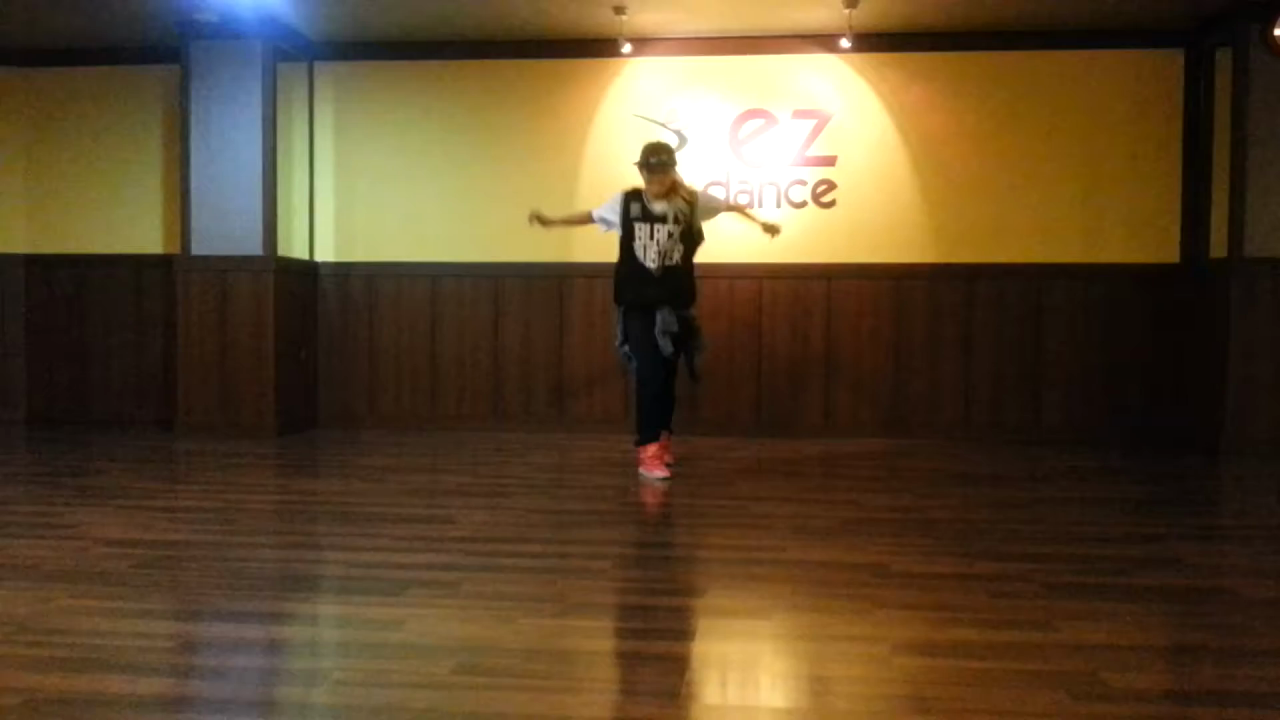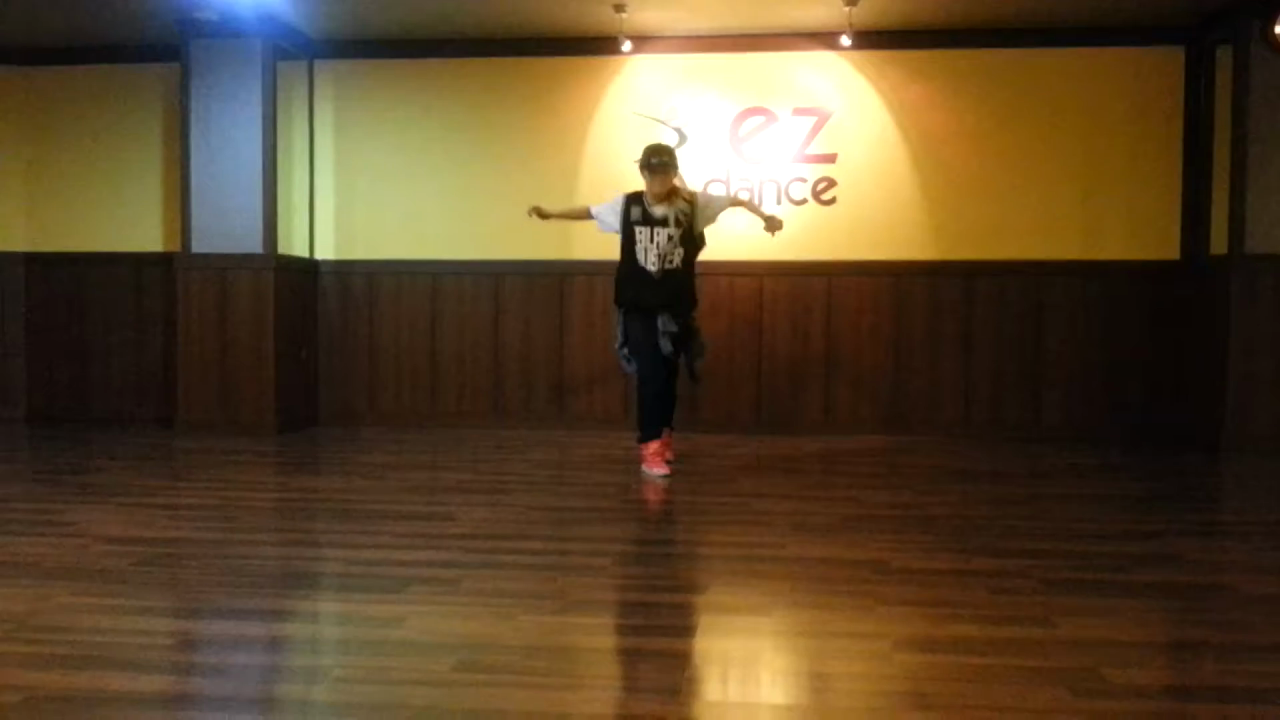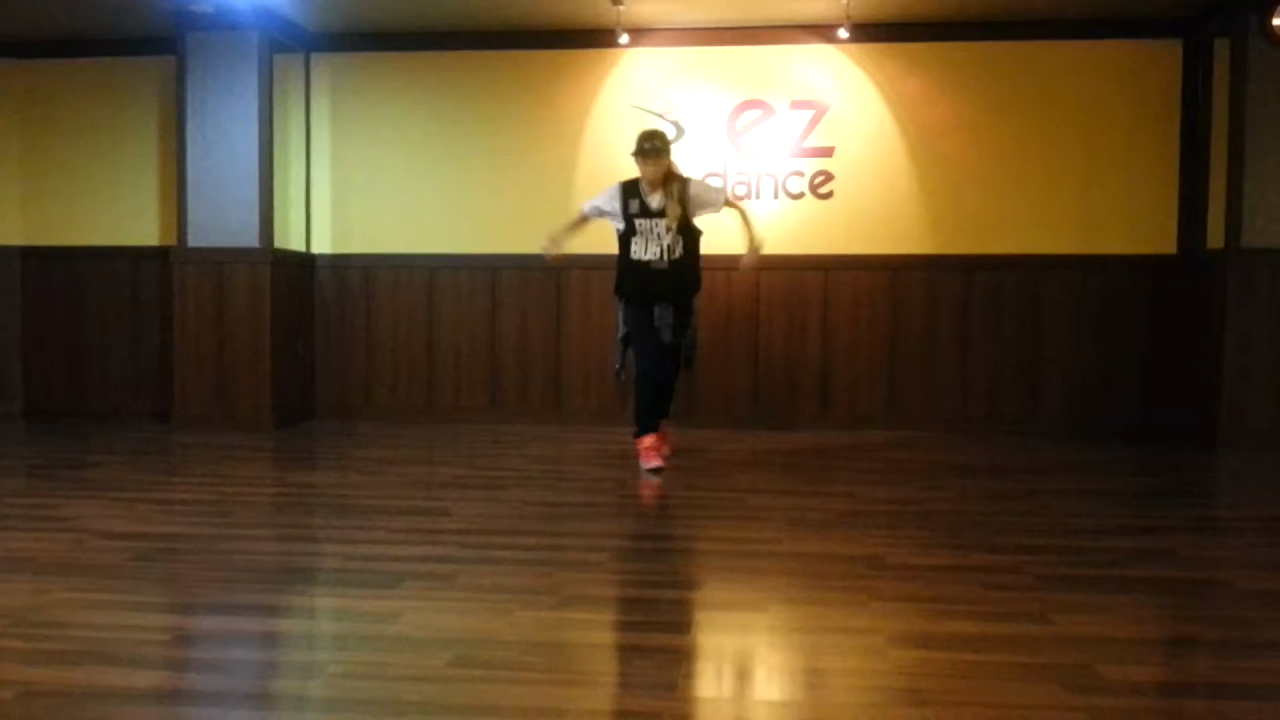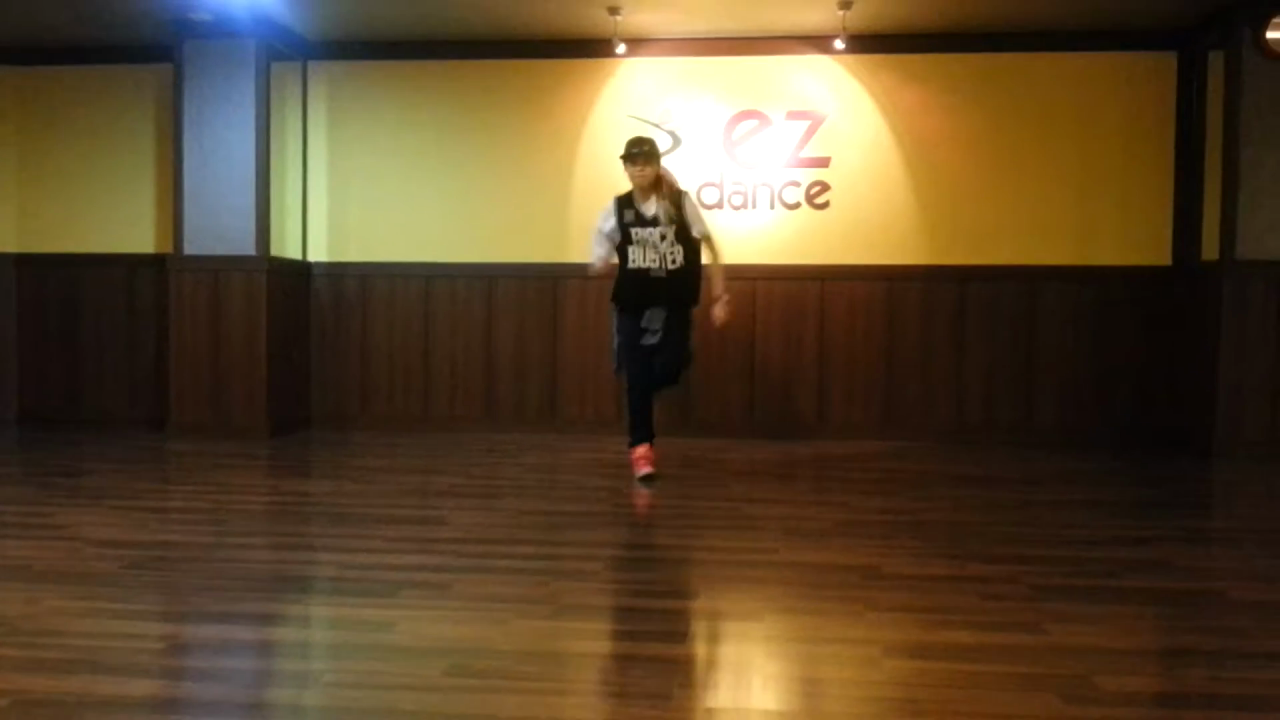
dt=0.1s
person 1, frame 1
left shoulder: (690, 201)
right shoulder: (625, 202)
left elbow: (730, 205)
right elbow: (592, 216)
left wrist: (760, 222)
right wrist: (551, 221)
left hip: (675, 305)
right hip: (637, 305)
left knee: (667, 374)
right knee: (648, 373)
left ankle: (662, 438)
right ankle: (649, 450)
person 1, frame 2
left shoulder: (691, 203)
right shoulder: (626, 205)
left elbow: (733, 201)
right elbow: (592, 212)
left wrist: (764, 215)
right wrist: (550, 213)
left hip: (676, 305)
right hip: (638, 305)
left knee: (668, 374)
right knee: (649, 372)
left ankle: (663, 435)
right ankle: (651, 446)
person 1, frame 3
left shoulder: (687, 189)
right shoulder: (622, 193)
left elbow: (730, 200)
right elbow: (589, 211)
left wrist: (751, 235)
right wrist: (560, 235)
left hip: (675, 294)
right hip: (637, 294)
left knee: (669, 365)
right knee: (647, 363)
left ankle: (658, 424)
right ankle: (647, 440)
person 1, frame 4
left shoulder: (680, 200)
right shoulder: (617, 209)
left elbow: (707, 243)
right elbow: (602, 256)
left wrist: (719, 292)
right wrist: (602, 263)
left hip: (674, 303)
right hip: (633, 305)
left knee: (667, 371)
right knee: (637, 378)
right ankle: (641, 453)
